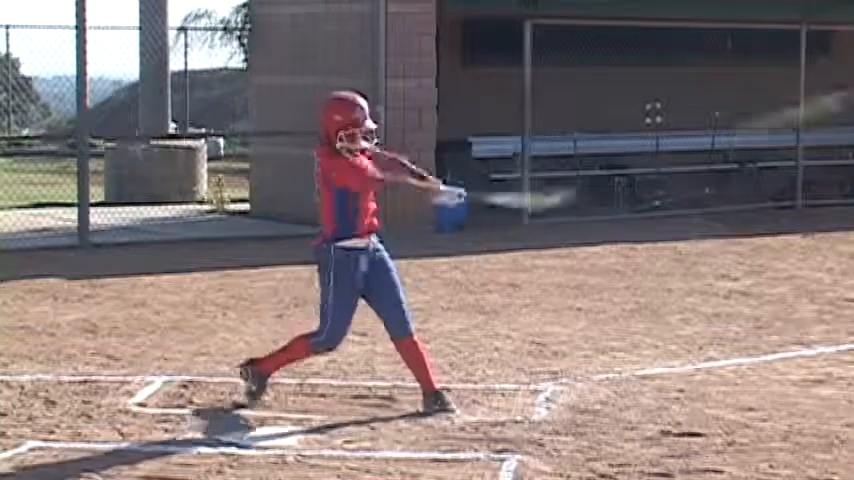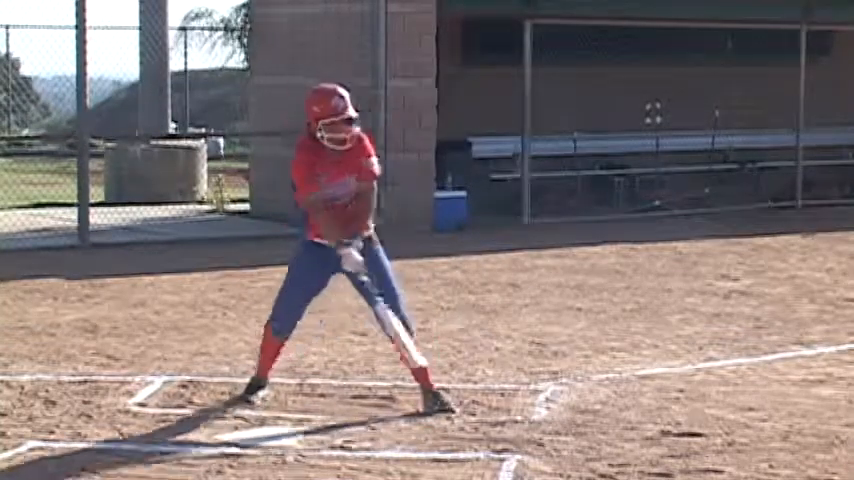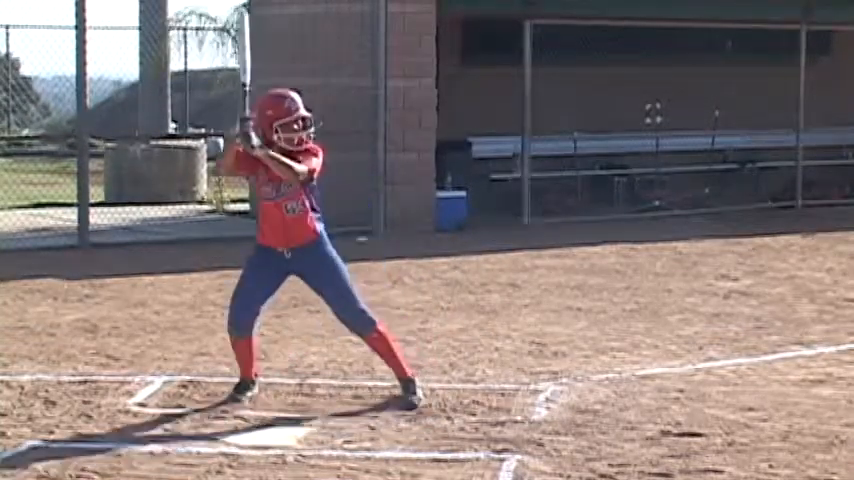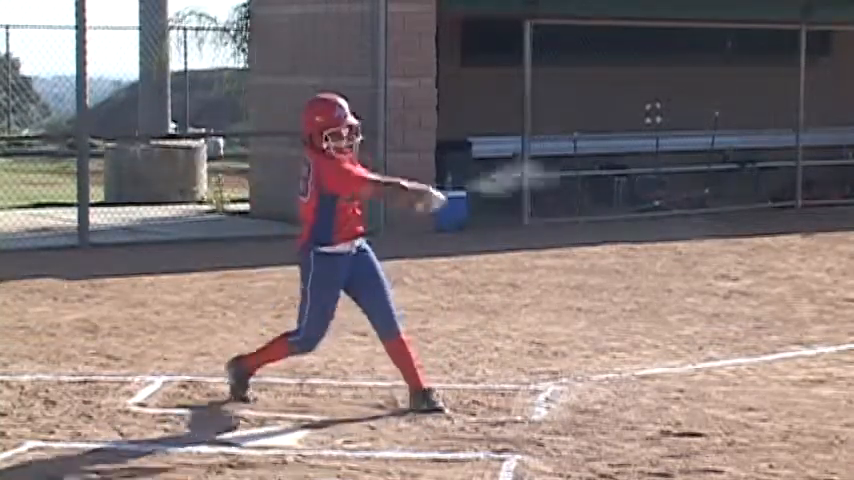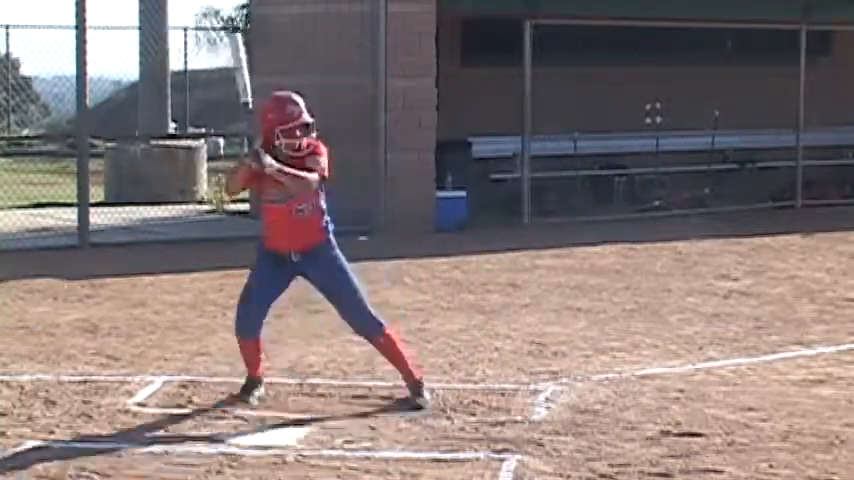
dt=1s
person 1, frame 1
left shoulder: (348, 150)
right shoulder: (336, 162)
left elbow: (384, 160)
right elbow: (383, 178)
left wrist: (426, 178)
right wrist: (427, 186)
left hip: (368, 248)
right hip: (341, 254)
left knee: (400, 321)
right knee: (330, 336)
left ankle: (431, 392)
right ankle: (259, 369)
person 1, frame 2
left shoulder: (361, 145)
right shoulder: (304, 156)
left elbow: (367, 198)
right elbow: (318, 211)
left wrist: (354, 242)
right wrist: (341, 247)
left hip: (360, 241)
right hip: (319, 245)
left knee: (394, 314)
right knee: (283, 314)
left ankle: (429, 390)
right ankle: (260, 378)
person 1, frame 3
left shoulder: (311, 153)
right shoulder: (257, 154)
left elbow: (297, 175)
right elbow: (223, 169)
left wrist: (260, 151)
right wrist: (237, 146)
left hip: (311, 247)
right hip: (270, 250)
left knee: (355, 314)
right knee: (240, 315)
left ankle: (406, 378)
right ankle: (248, 378)
person 1, frame 4
left shoulder: (331, 154)
right shoulder: (329, 166)
left elbow: (372, 181)
right elbow: (376, 188)
left wrist: (415, 191)
right wrist: (416, 190)
left hip: (353, 250)
right hip: (323, 256)
left knee: (386, 319)
right knee: (307, 338)
left ankle: (419, 390)
right ankle: (244, 366)
person 1, frame 5
left shoulder: (315, 150)
right shoulder: (261, 155)
left elbow: (311, 183)
right elbow: (233, 187)
left wrist: (275, 169)
right wrist: (244, 170)
left hip: (318, 249)
right hip: (274, 254)
left knee: (362, 317)
right knee: (247, 318)
left ankle: (414, 380)
right ankle: (255, 379)
